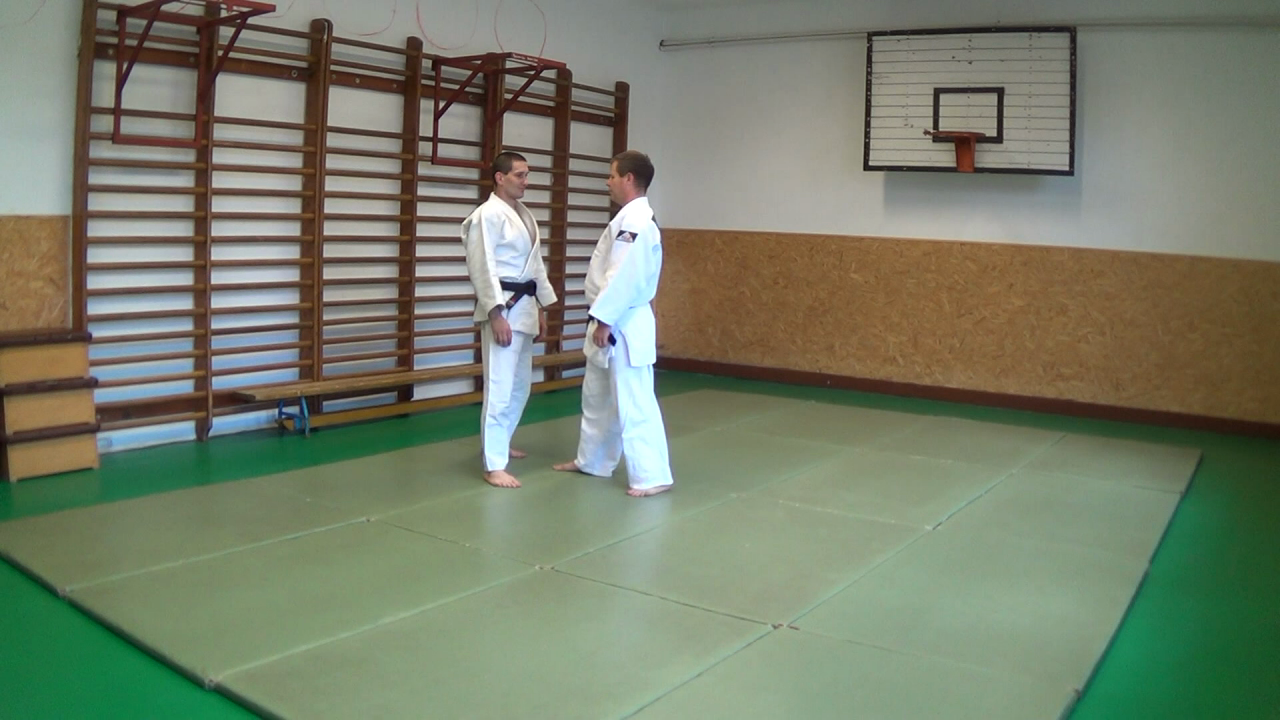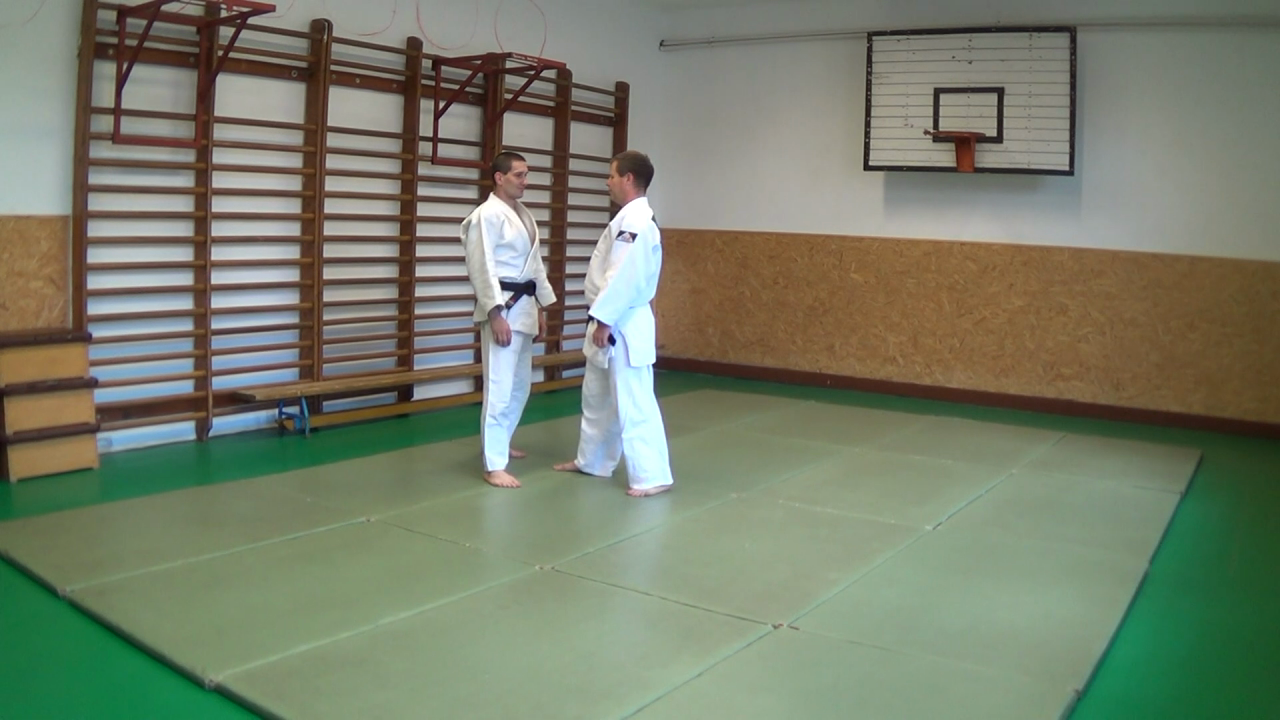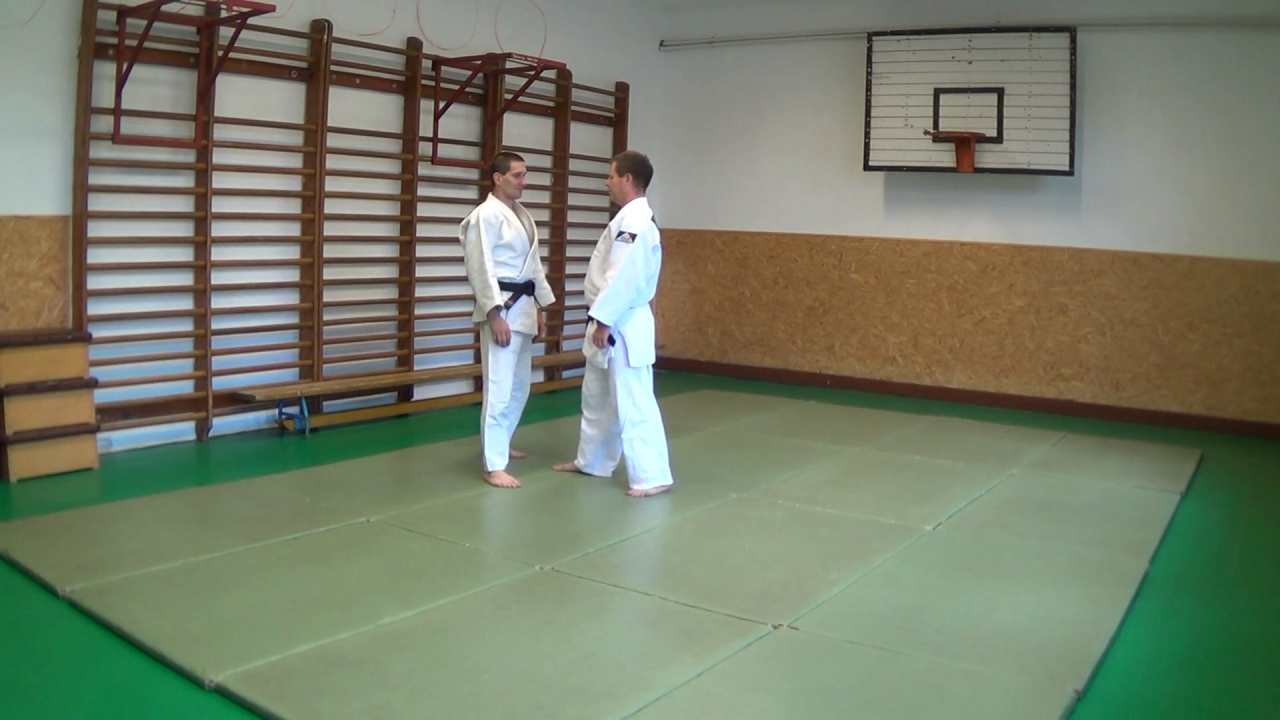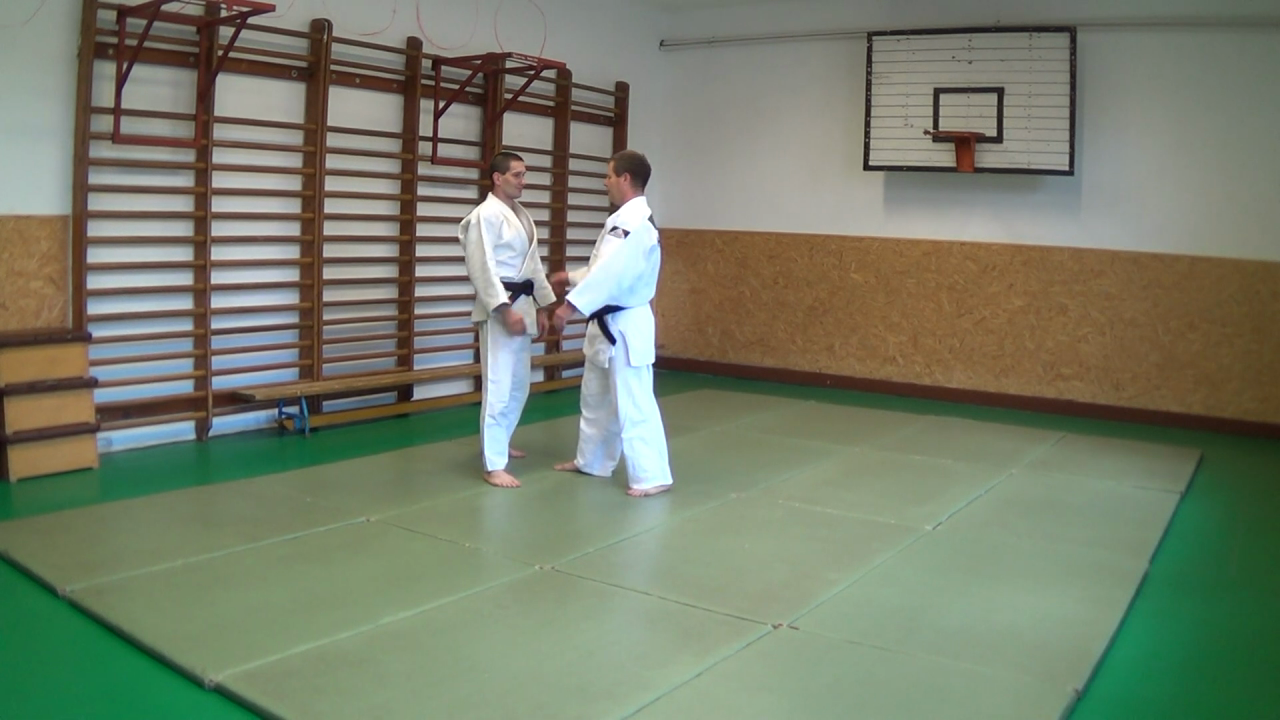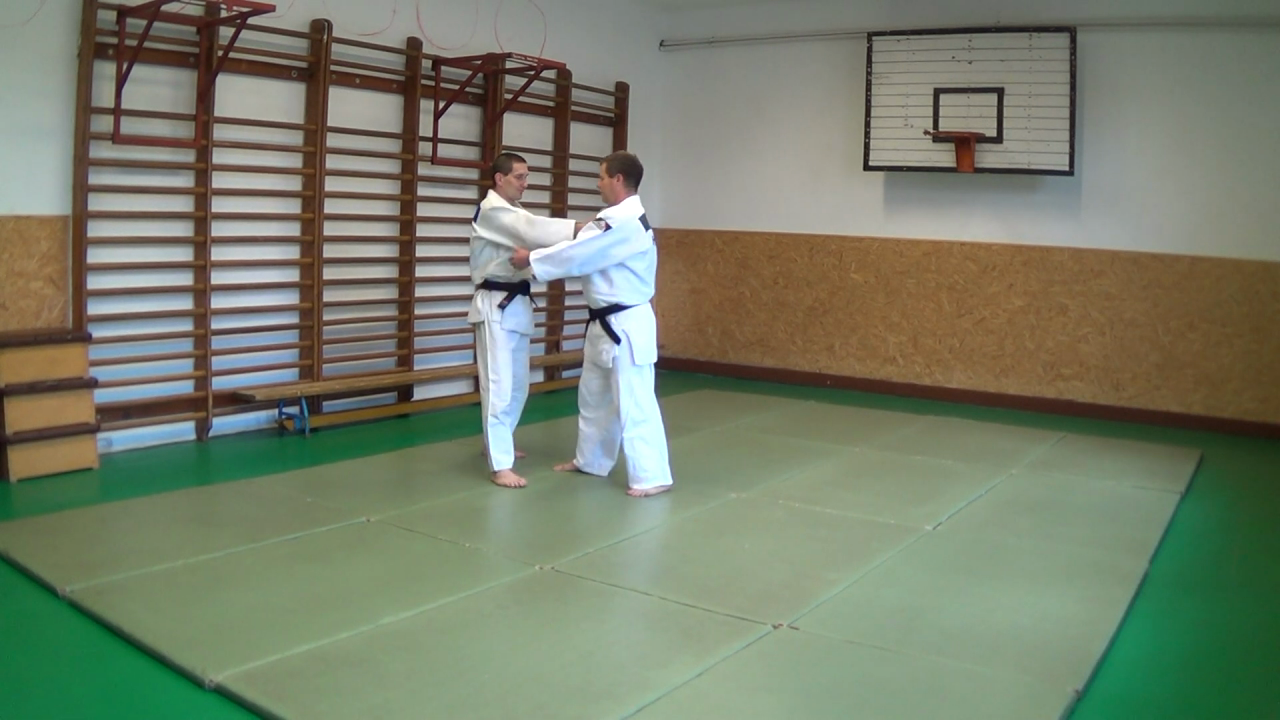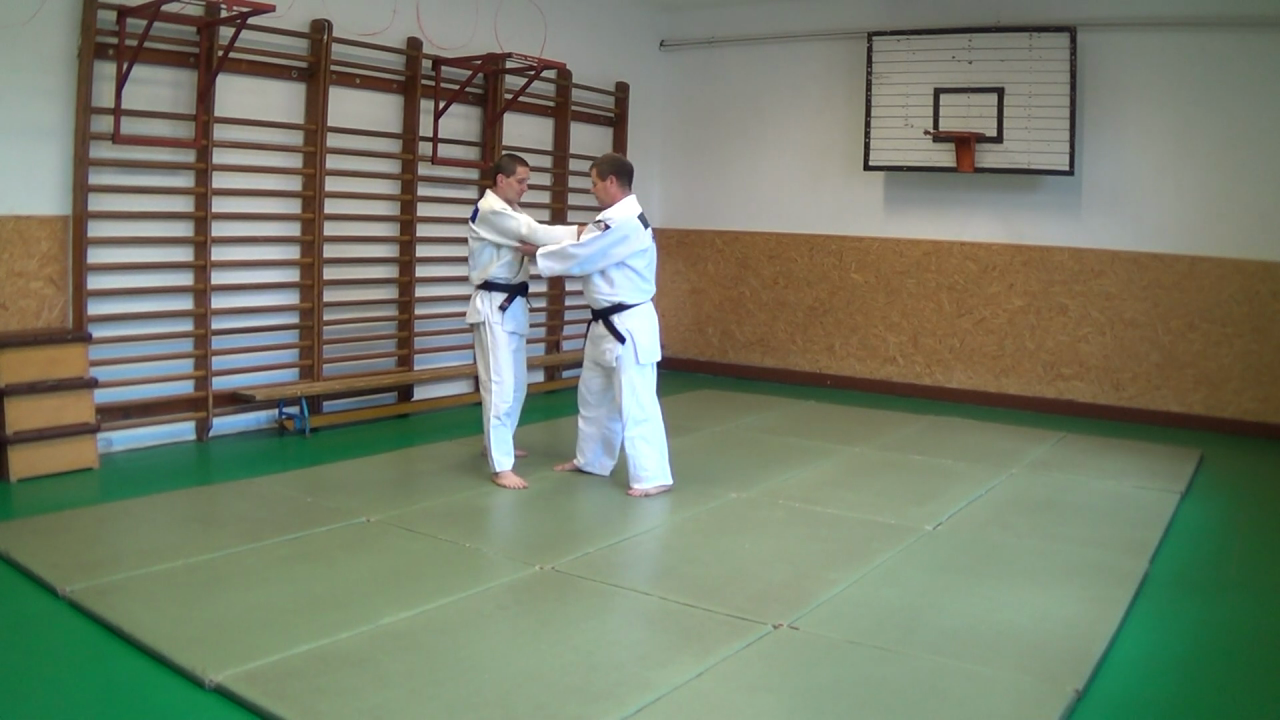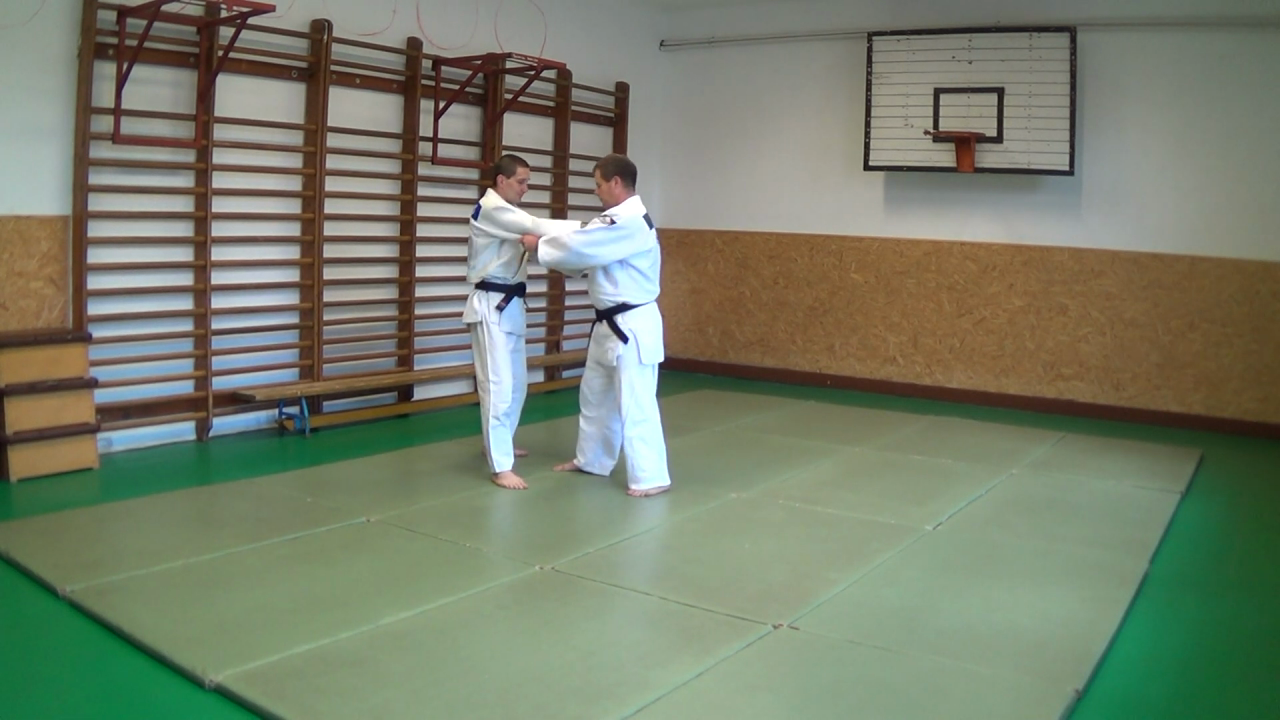
dt=0.4s
person 1, frame 1
left shoulder: (634, 220)
right shoulder: (631, 218)
left elbow: (624, 278)
left wrist: (604, 321)
left hip: (624, 326)
right hip: (614, 323)
left knee: (634, 403)
right knee: (598, 397)
left ankle: (652, 476)
right ankle: (592, 461)
person 1, frame 2
left shoulder: (635, 221)
right shoulder: (630, 218)
left elbow: (624, 278)
left wrist: (604, 320)
left hip: (624, 326)
right hip: (614, 323)
left knee: (634, 404)
right knee: (597, 397)
left ankle: (652, 477)
right ankle: (592, 461)
person 1, frame 3
left shoulder: (634, 221)
right shoulder: (630, 218)
left elbow: (624, 278)
left wrist: (603, 321)
left hip: (623, 327)
right hip: (613, 323)
left knee: (634, 404)
right knee: (597, 398)
left ankle: (652, 476)
right ankle: (592, 460)
person 1, frame 4
left shoulder: (632, 221)
right shoulder: (630, 218)
left elbow: (609, 271)
left wrist: (571, 301)
right wrist: (572, 278)
left hip: (624, 325)
right hip: (609, 324)
left knee: (633, 404)
right knee: (596, 396)
left ankle: (651, 476)
right ankle: (591, 461)
person 1, frame 5
left shoulder: (622, 222)
right shoulder: (625, 218)
left elbow: (577, 256)
right elbow: (586, 252)
left wrist: (531, 258)
right wrist: (541, 252)
left hip: (626, 325)
right hip: (608, 324)
left knee: (634, 402)
right knee: (595, 396)
left ankle: (651, 476)
right ankle: (591, 460)
person 1, frame 6
left shoulder: (622, 222)
right shoulder: (622, 218)
left elbow: (578, 257)
right elbow: (587, 255)
left wrist: (538, 253)
right wrist: (545, 251)
left hip: (628, 326)
right hip: (608, 324)
left knee: (635, 402)
right knee: (594, 395)
left ankle: (651, 476)
right ankle: (591, 459)
person 1, frame 7
left shoulder: (628, 222)
right shoulder: (621, 219)
left elbow: (579, 246)
right elbow: (586, 258)
left wrist: (539, 244)
right wrist: (547, 246)
left hip: (632, 326)
right hip: (612, 325)
left knee: (635, 404)
right knee: (596, 395)
left ankle: (650, 477)
right ankle: (591, 460)
person 2, frame 1
left shoulder: (524, 215)
right shoulder: (487, 215)
right elbow: (482, 268)
left wrist: (541, 308)
right wrist: (496, 314)
left hip: (524, 305)
right hip: (502, 306)
left knee: (520, 384)
right knee: (499, 386)
left ankle: (500, 443)
right ankle: (493, 465)
person 2, frame 2
left shoulder: (523, 214)
right shoulder: (487, 215)
right elbow: (482, 269)
left wrist: (540, 308)
right wrist: (496, 314)
left hip: (524, 305)
right hip: (501, 307)
left knee: (520, 384)
right knee: (499, 386)
left ankle: (500, 443)
right ankle: (494, 465)
person 2, frame 3
left shoulder: (522, 215)
right shoulder: (485, 215)
right elbow: (481, 269)
left wrist: (539, 308)
right wrist: (494, 314)
left hip: (523, 306)
right hip: (500, 307)
left knee: (520, 384)
right knee: (499, 386)
left ankle: (500, 442)
right ankle: (494, 465)
person 2, frame 4
left shoulder: (521, 215)
right shoulder: (486, 215)
left elbow: (533, 263)
right elbow: (483, 268)
left wrist: (543, 305)
right wrist: (506, 309)
left hip: (521, 306)
right hip: (498, 308)
left knee: (518, 383)
right knee: (499, 386)
left ankle: (499, 443)
right ankle: (493, 465)
person 2, frame 5
left shoulder: (516, 213)
right shoulder: (492, 210)
left elbow: (540, 242)
right elbow: (537, 229)
right wrist: (580, 228)
left hip: (517, 304)
right hip: (496, 307)
left knee: (517, 384)
right knee: (499, 386)
left ankle: (497, 443)
right ankle: (500, 466)
person 2, frame 6
left shoulder: (510, 213)
right shoulder: (489, 212)
left elbow: (534, 241)
right elbow: (535, 234)
left wrist: (580, 236)
right wrist: (583, 231)
left hip: (512, 305)
right hip: (493, 307)
left knee: (515, 383)
right knee: (500, 386)
left ankle: (498, 443)
right ankle: (501, 467)
person 2, frame 7
left shoulder: (511, 214)
right shoulder: (490, 209)
right elbow: (539, 228)
left hip: (510, 306)
right hip: (490, 307)
left knee: (516, 382)
right knee: (498, 386)
left ankle: (499, 442)
right ankle: (500, 466)
